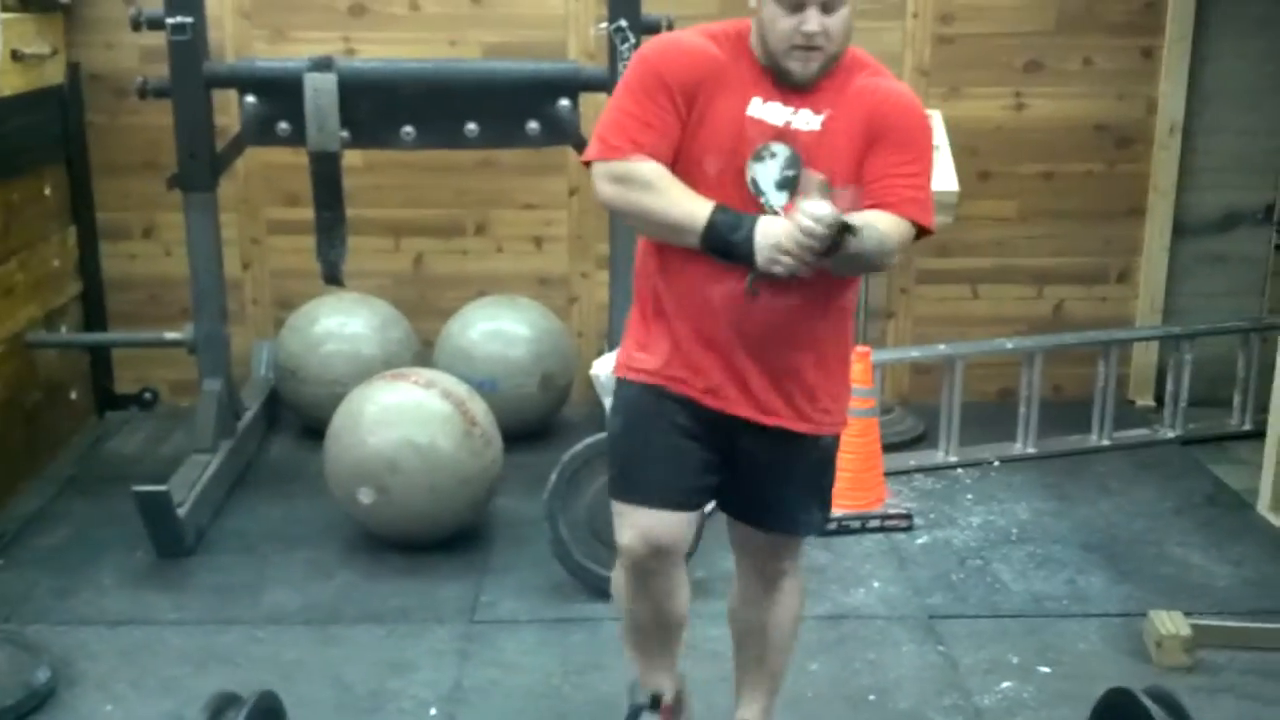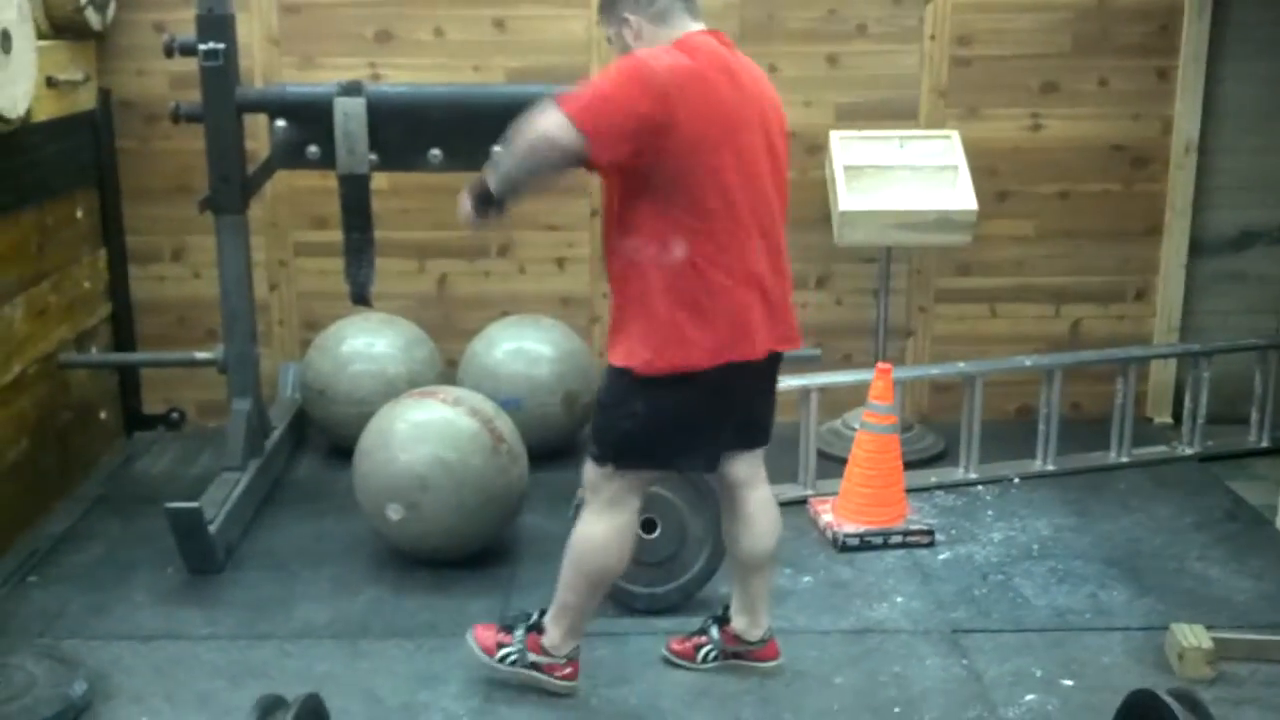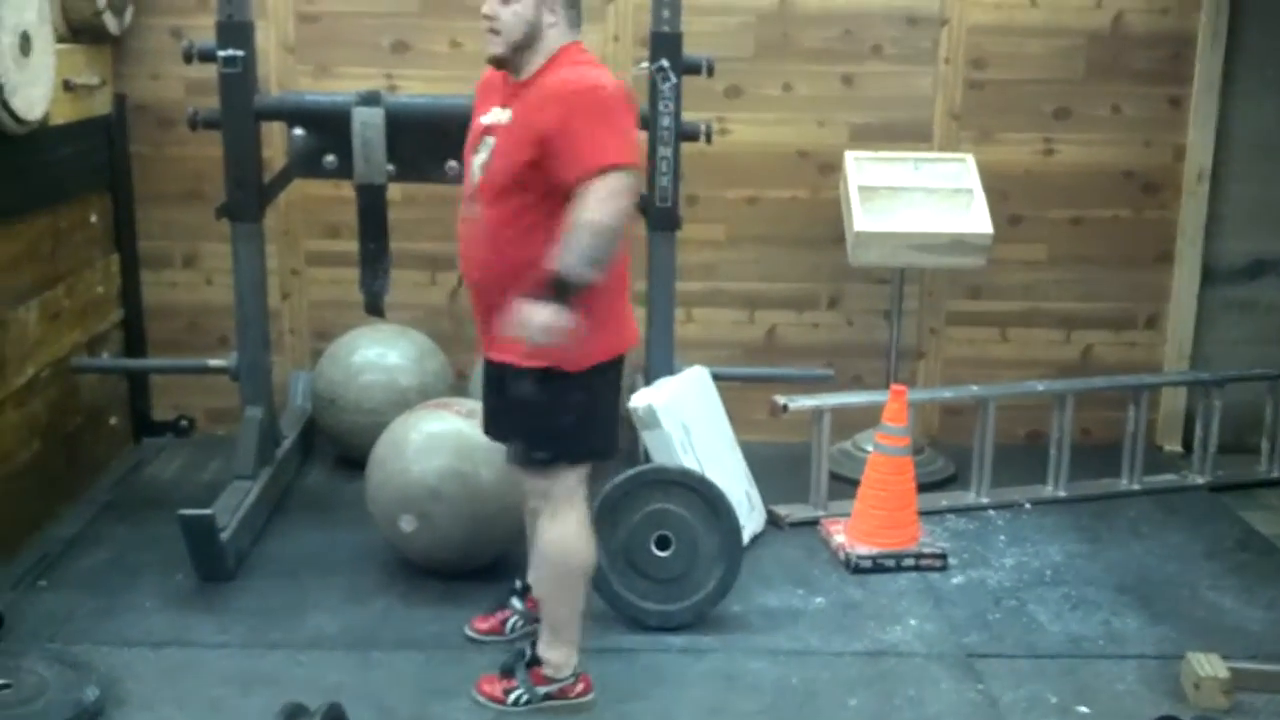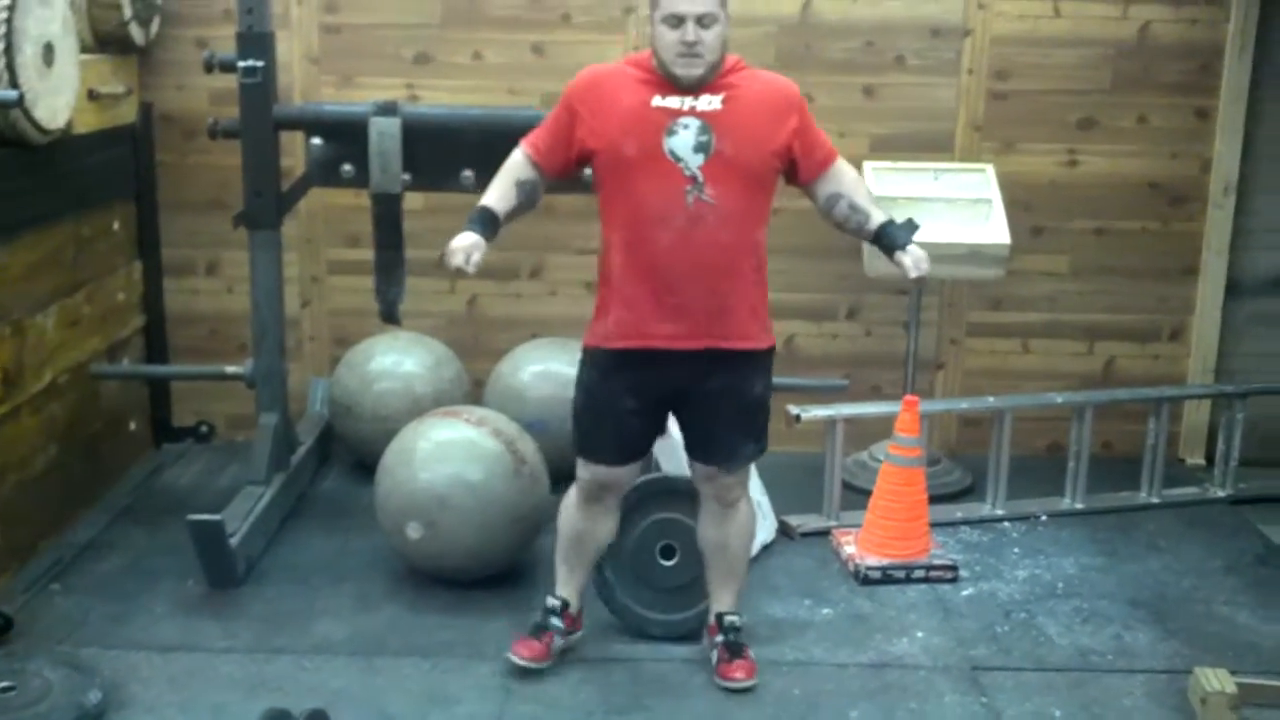
dt=1s
person 1, frame 1
left shoulder: (891, 108)
right shoulder: (678, 63)
left elbow: (892, 235)
right elbow: (618, 176)
left wrist: (834, 236)
right wrist: (740, 234)
left hip: (796, 386)
right hip: (672, 366)
left knee: (771, 560)
right knee: (647, 543)
person 1, frame 2
left shoulder: (653, 78)
right shoulder: (742, 77)
left elbow: (549, 133)
left wrist: (488, 189)
left hip: (679, 335)
right hip: (752, 324)
left knee: (610, 489)
right knee: (742, 473)
left ankle: (552, 646)
right ankle: (750, 630)
person 1, frame 3
left shoulder: (578, 93)
right shoulder: (501, 84)
left elbow: (608, 197)
left wrist: (559, 295)
right wrist: (479, 203)
left hip: (561, 337)
right hip: (514, 336)
left knee: (555, 491)
right knee: (536, 476)
left ankle: (557, 667)
right ankle: (540, 597)
person 1, frame 4
left shoulder: (776, 98)
right shoulder: (597, 90)
left elbow: (829, 177)
right elbow: (532, 164)
left wrist: (891, 235)
right wrist: (481, 223)
left hip: (734, 343)
right hip: (625, 338)
left knee: (725, 487)
right knee: (599, 481)
left ankle: (724, 621)
right ankle: (563, 609)
